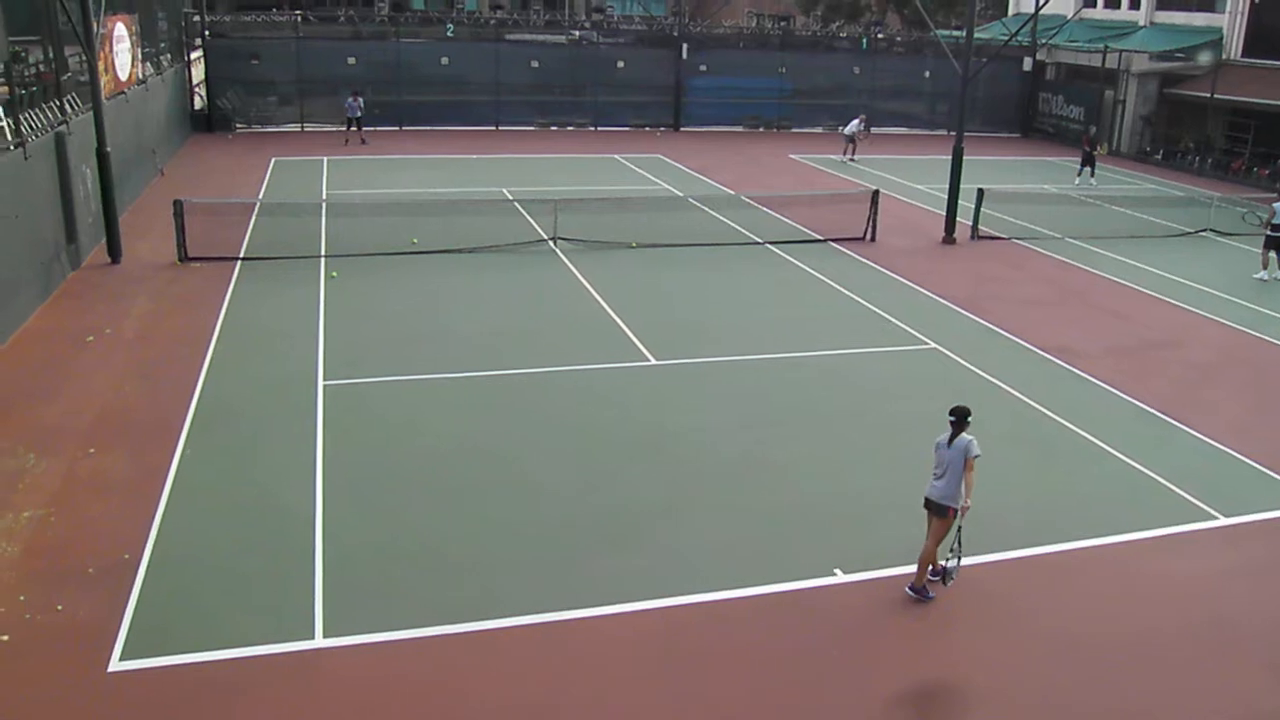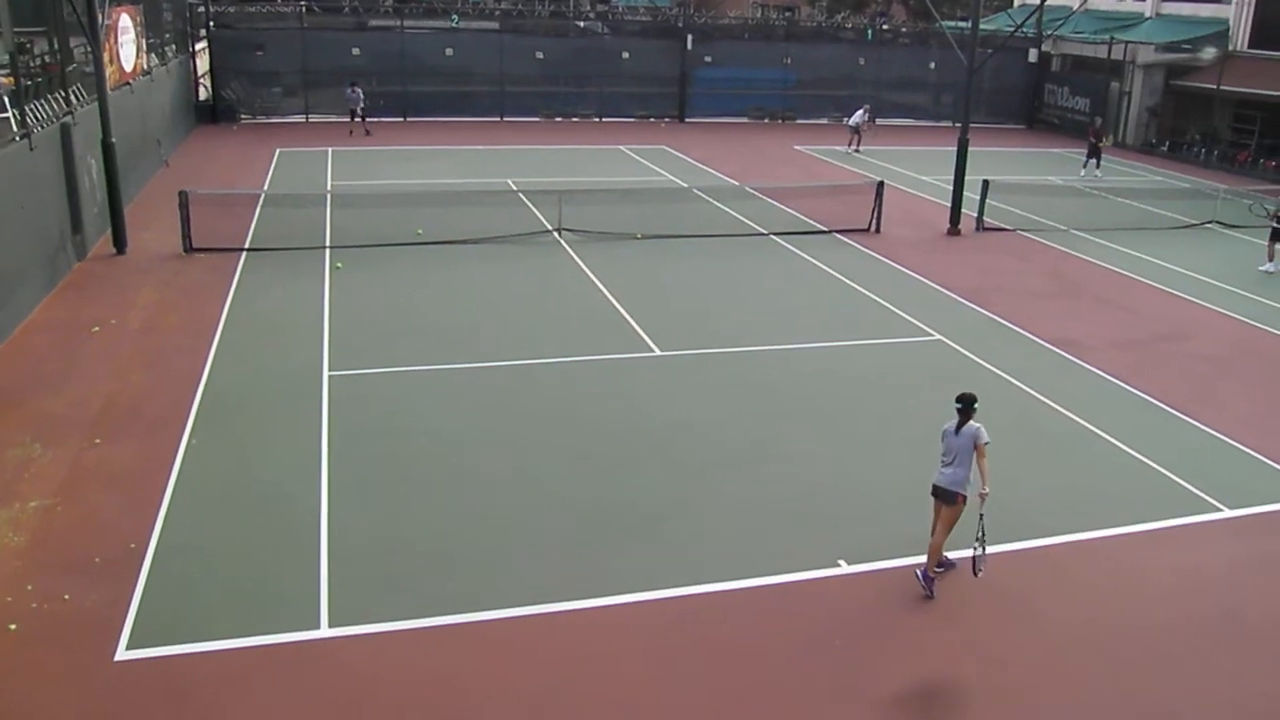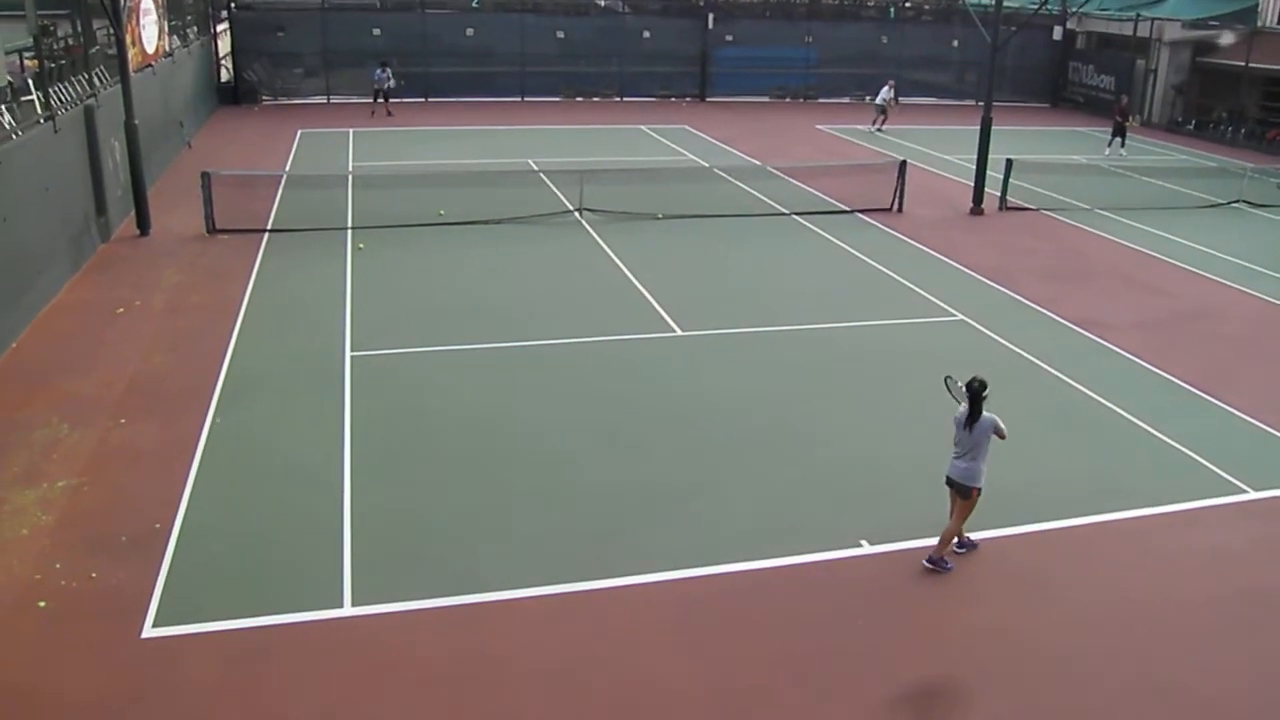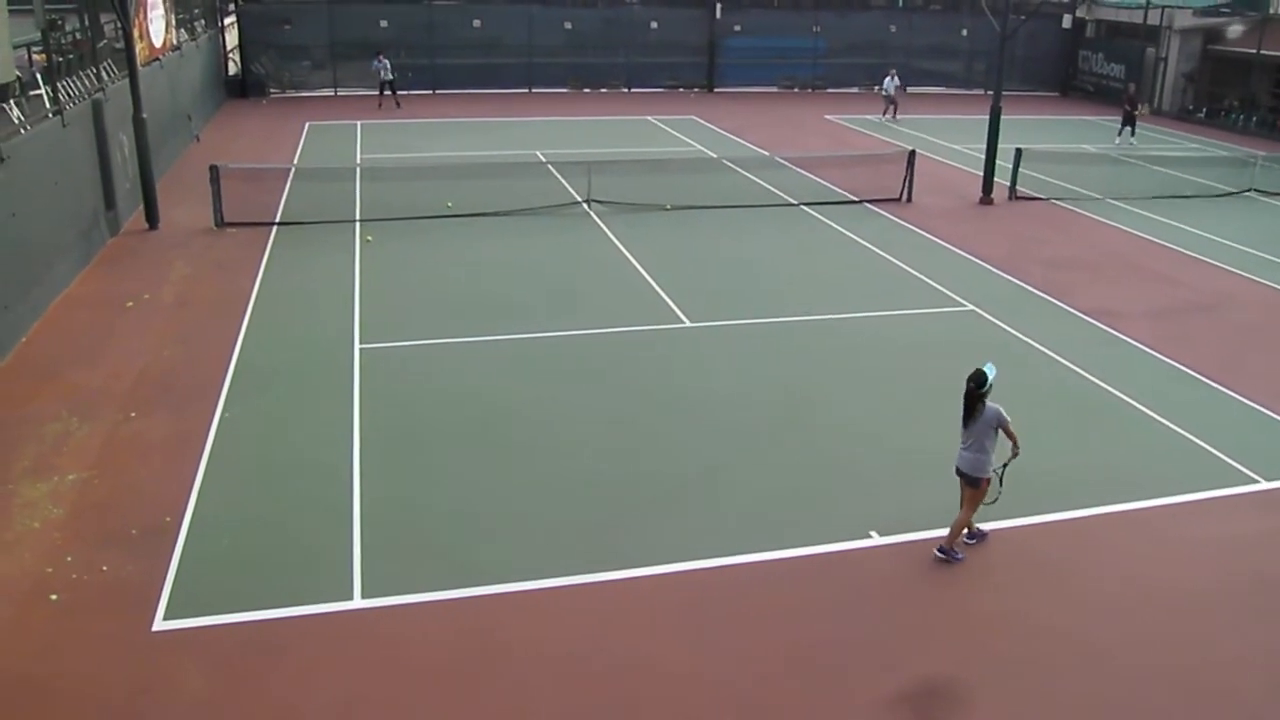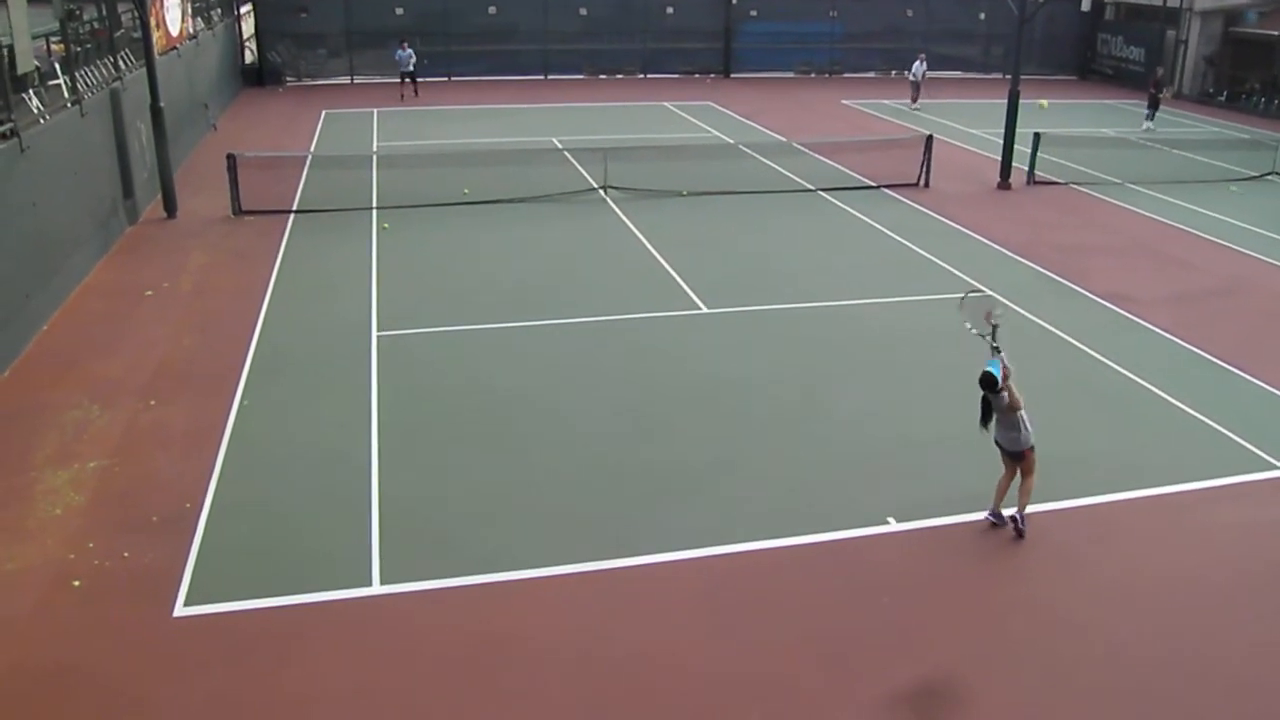
dt=1s
person 1, frame 1
left shoulder: (940, 440)
right shoulder: (969, 442)
right elbow: (969, 472)
right wrist: (967, 499)
left hip: (931, 494)
right hip: (948, 500)
left knee: (932, 538)
right knee: (932, 541)
left ankle: (935, 569)
right ankle: (917, 584)
person 1, frame 2
left shoulder: (947, 428)
right shoulder: (976, 430)
right elbow: (981, 458)
right wrist: (984, 485)
left hip: (940, 481)
right hip: (956, 487)
left knee: (938, 526)
right knee: (942, 530)
left ankle: (939, 560)
right ankle: (928, 572)
person 1, frame 3
left shoulder: (960, 415)
right shoulder: (990, 420)
right elbow: (1003, 436)
left hip: (953, 472)
right hip: (971, 479)
left knee: (956, 513)
right knee: (958, 519)
left ankle: (962, 541)
right ankle: (935, 556)
person 1, frame 4
left shoulder: (967, 406)
right shoulder: (995, 411)
right elbow: (1010, 434)
right wrist: (1015, 446)
left hip: (962, 463)
right hip: (979, 469)
left knee: (967, 502)
right knee: (969, 509)
left ankle: (971, 531)
right ankle: (945, 548)
person 1, frame 5
left shoulder: (990, 391)
right shoulder: (1004, 399)
left elbow: (996, 361)
right elbow: (1017, 407)
right wrist: (1008, 382)
left hip: (1003, 440)
right hip: (1020, 444)
left knee: (1009, 473)
right knee: (1027, 477)
left ankle: (995, 512)
right ankle: (1020, 514)
